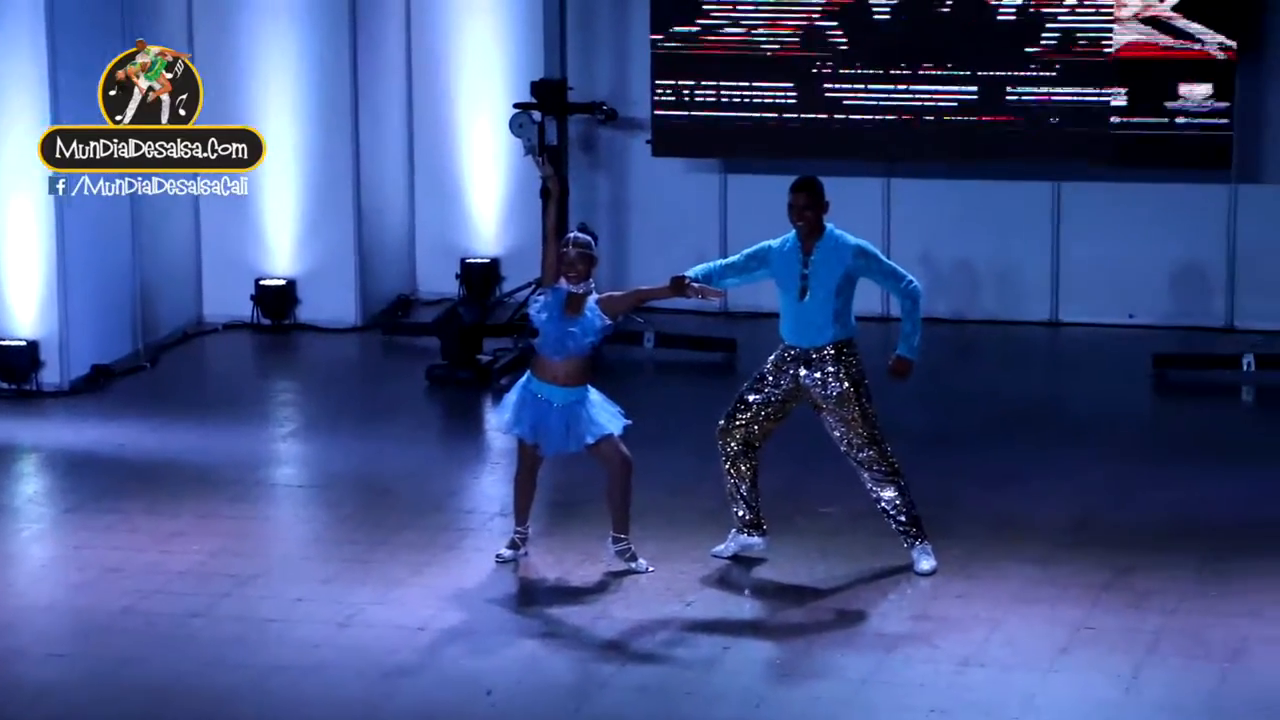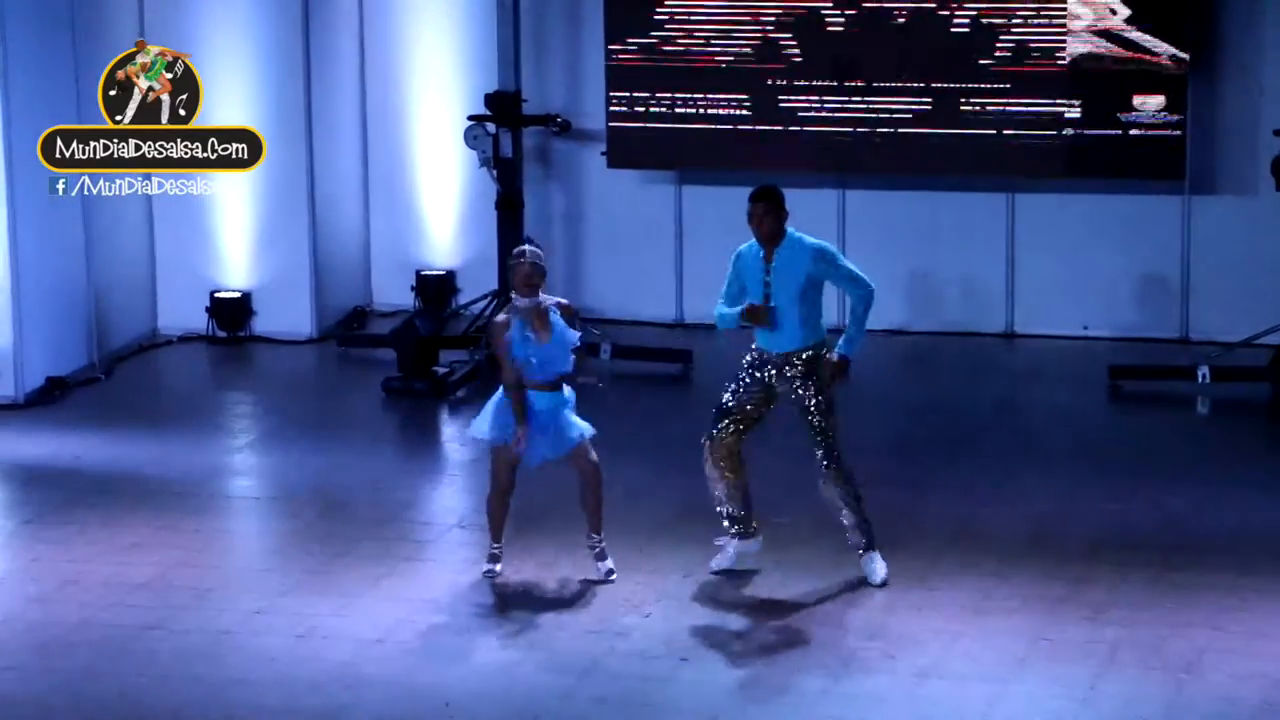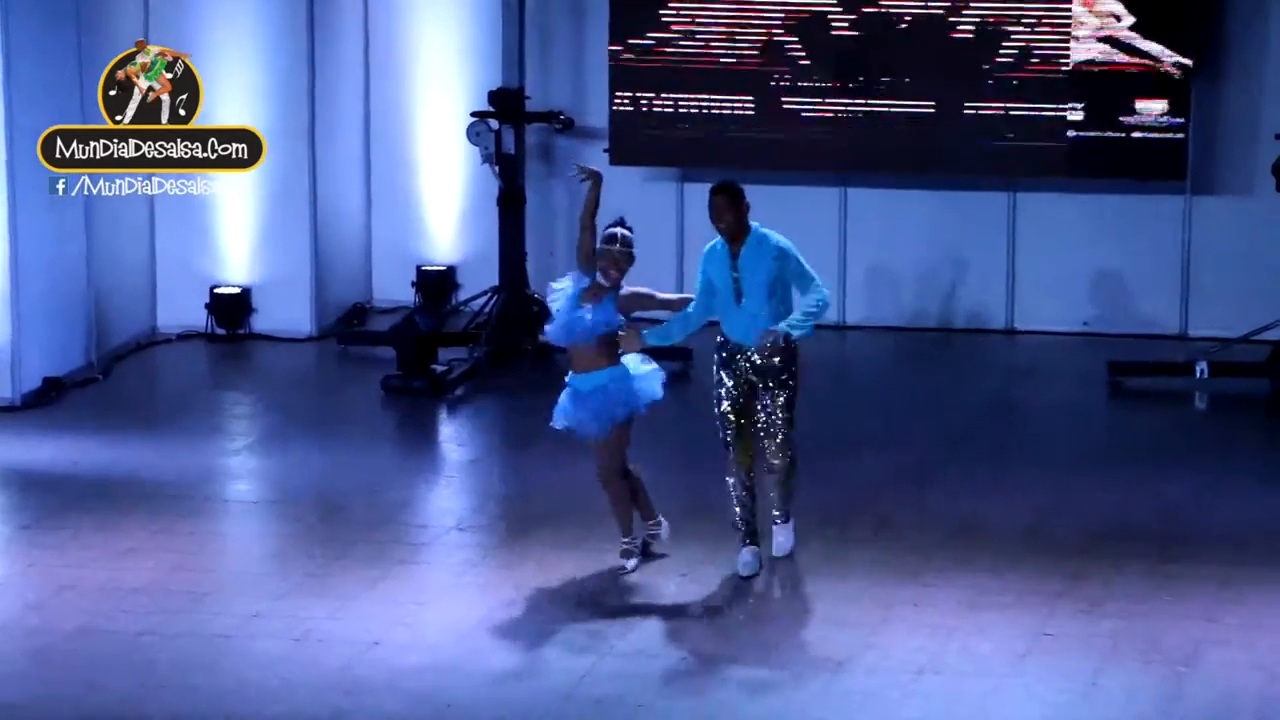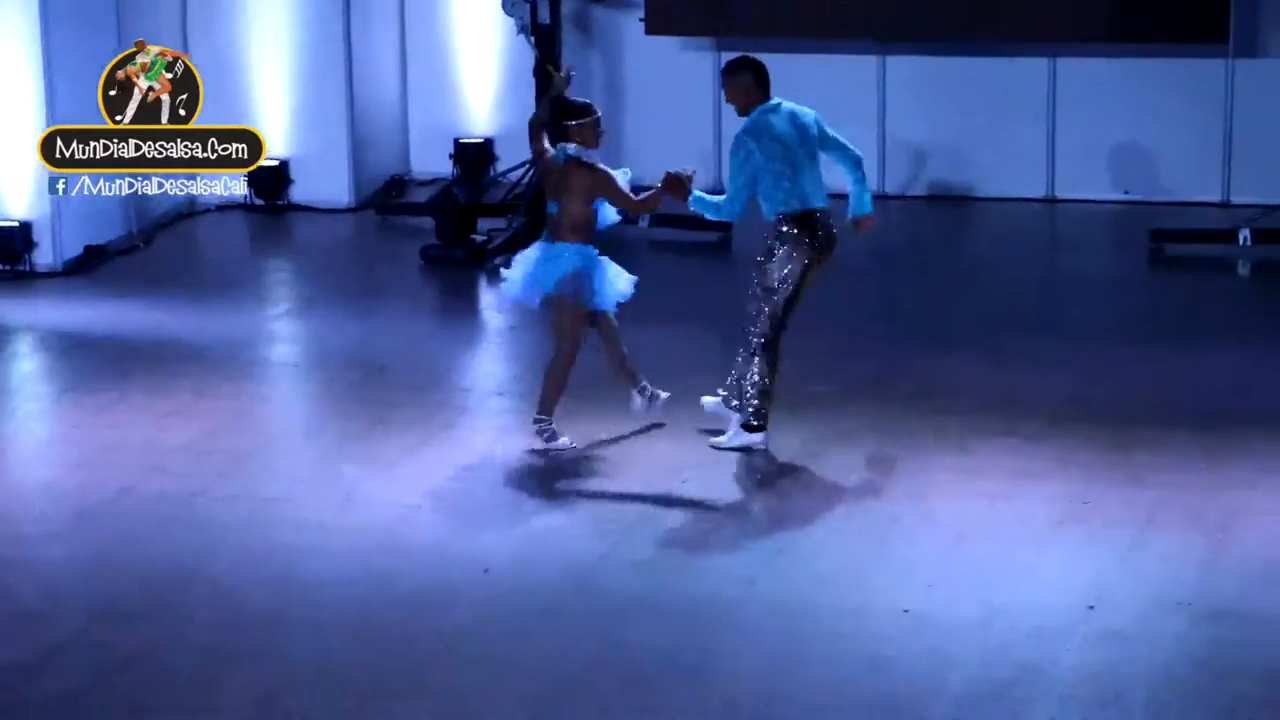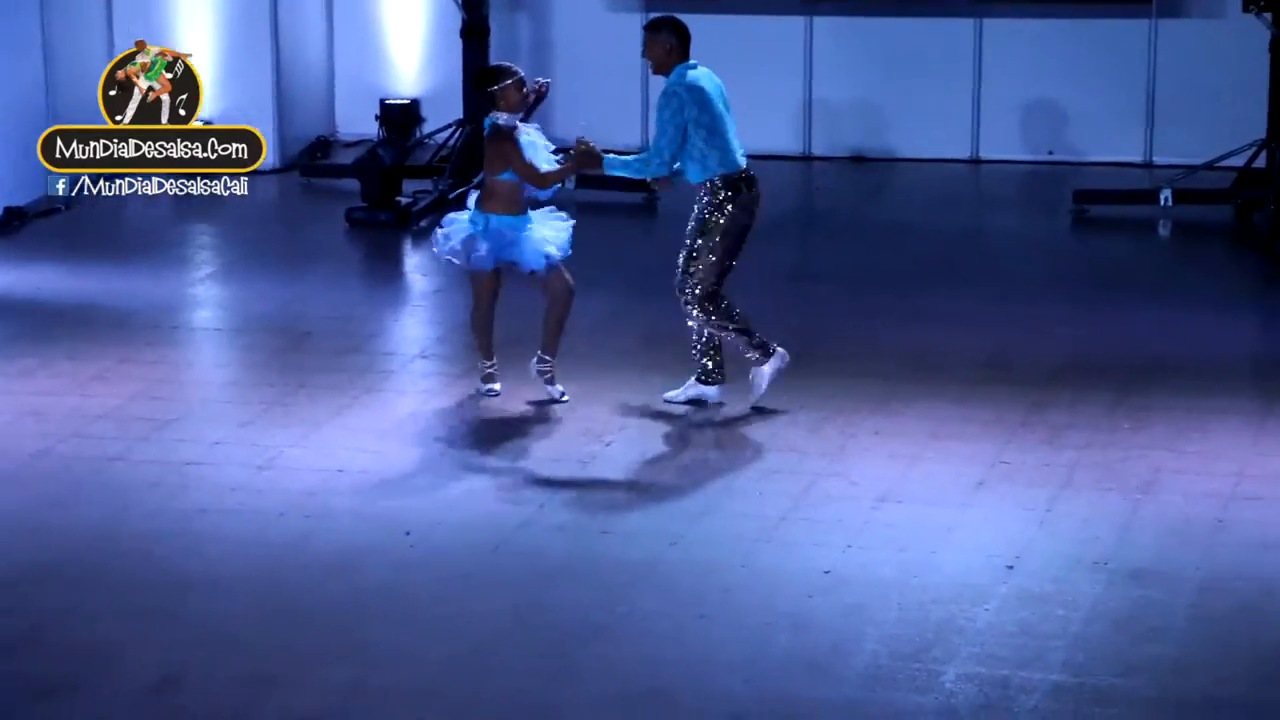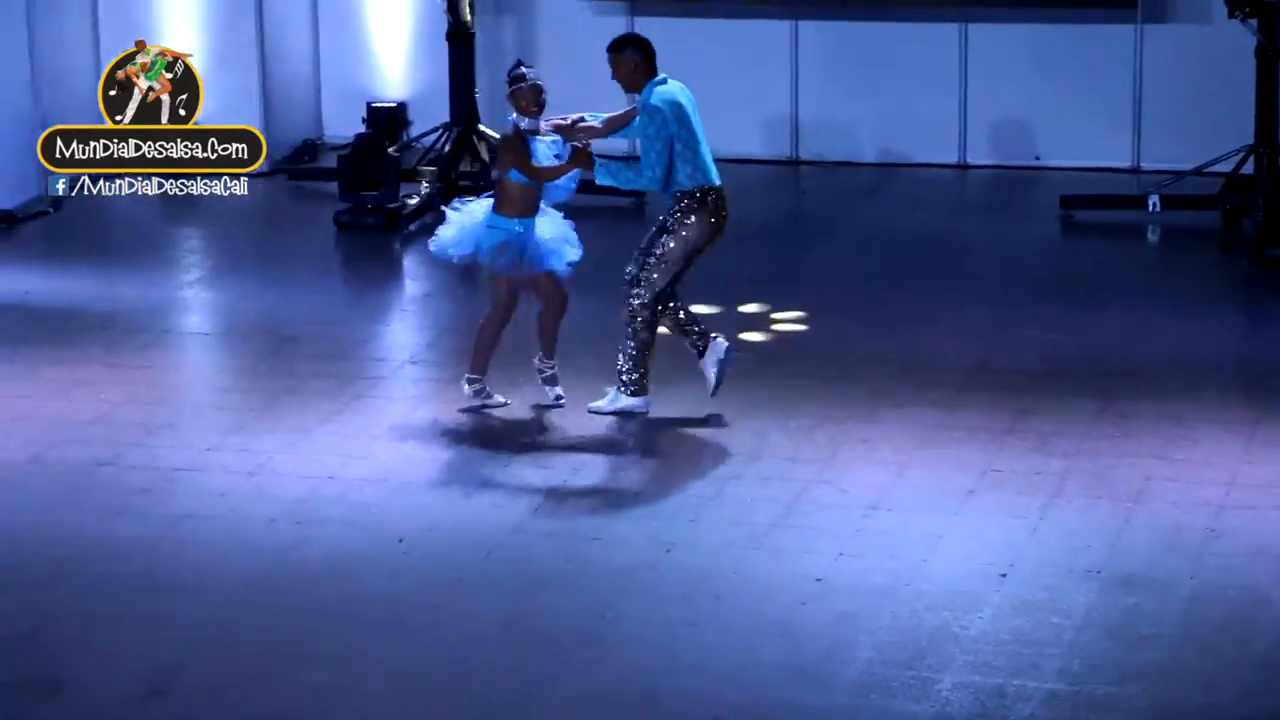
dt=0.7s
person 1, frame 1
left shoulder: (852, 252)
right shoulder: (775, 252)
left elbow: (908, 289)
right elbow: (726, 269)
left wrist: (906, 350)
right wrist: (690, 277)
left hip: (833, 363)
right hip: (788, 360)
left knee: (868, 453)
right knee: (734, 433)
left ankle: (917, 542)
right ankle: (748, 530)
person 1, frame 2
left shoulder: (814, 253)
right shoulder: (743, 257)
left elbow: (863, 291)
right elbow: (722, 310)
left wrist: (845, 350)
right wrist: (742, 314)
left hip: (808, 363)
right hip: (760, 362)
left knee: (826, 459)
right knee: (718, 443)
left ankle: (867, 549)
right ankle: (741, 536)
person 1, frame 3
left shoulder: (776, 249)
right shoulder: (711, 256)
left elbow: (818, 296)
right elbow: (699, 312)
left wrist: (788, 329)
right wrist: (648, 337)
left hip: (777, 355)
right hip: (734, 354)
left knee: (777, 446)
right knee: (735, 446)
left ankle: (782, 519)
right ankle: (748, 541)
person 1, frame 4
left shoulder: (749, 137)
right shoulder: (804, 117)
left elbow: (733, 209)
right elbow: (853, 159)
left wrist: (689, 196)
right wrist: (860, 208)
left hip: (792, 234)
right hip: (821, 228)
left knee: (761, 329)
right knee: (766, 320)
left ankle: (752, 427)
right ankle: (736, 400)
person 1, frame 5
left shoulder: (676, 93)
right shoulder: (705, 79)
left elbow: (658, 162)
left wrist: (604, 163)
right wrist: (671, 170)
left hip: (723, 197)
right hip: (739, 189)
left knee: (699, 293)
right knee: (695, 288)
left ankle: (764, 354)
right ankle: (707, 380)
person 1, frame 6
left shoulder: (656, 107)
right shoulder: (673, 91)
left elbow: (651, 178)
left wrist: (594, 166)
right wrist: (596, 125)
left hip: (695, 209)
right hip: (702, 204)
left knee: (644, 294)
right knee: (641, 280)
left ankle: (631, 391)
right ankle: (706, 347)
person 2, frame 1
left shoulder: (602, 306)
right shoulder: (550, 292)
left elbow: (642, 295)
right elbow: (548, 240)
left wrist: (681, 290)
right wrist: (553, 194)
left hip: (577, 400)
right hip: (537, 394)
left knee: (620, 462)
right knee: (527, 466)
left ankle: (621, 542)
right ankle: (520, 536)
person 2, frame 2
left shoulder: (561, 310)
right shoulder: (503, 325)
right elbow: (511, 380)
right wrist: (521, 424)
left hip: (554, 404)
right hip: (515, 409)
left knee: (590, 468)
right knee: (502, 483)
left ankle: (597, 546)
right ankle: (495, 550)
person 2, frame 3
left shoulder: (628, 297)
right shoulder: (585, 277)
left elbow: (680, 303)
right elbow: (587, 228)
right wrist: (595, 185)
left hip: (610, 386)
right hip: (583, 389)
left knee: (609, 469)
right knee: (615, 467)
left ankle: (630, 540)
right ankle: (652, 525)
person 2, frame 4
left shoulder: (551, 161)
right shoulder: (593, 174)
left elbow: (537, 127)
right elbow: (634, 207)
left wrist: (555, 93)
right wrist: (668, 189)
left hip: (561, 259)
right hip: (570, 262)
left knee: (608, 328)
right knee: (569, 345)
left ankle: (640, 392)
right ankle: (544, 422)
person 2, frame 5
left shoulder: (512, 128)
right shoulder: (503, 140)
right elbow: (540, 180)
left wrist: (536, 101)
right wrist: (575, 163)
left hip: (520, 227)
right hip: (493, 229)
left knee: (562, 290)
right knee: (485, 302)
left ankle: (545, 363)
right ankle: (487, 366)
person 2, frame 6
left shoulder: (550, 130)
right shoulder: (514, 141)
right elbow: (534, 173)
right wrist: (572, 163)
left hip: (527, 229)
right hip: (506, 232)
left knee: (556, 297)
right knee: (504, 308)
left ankle: (547, 365)
right ankle: (476, 381)
